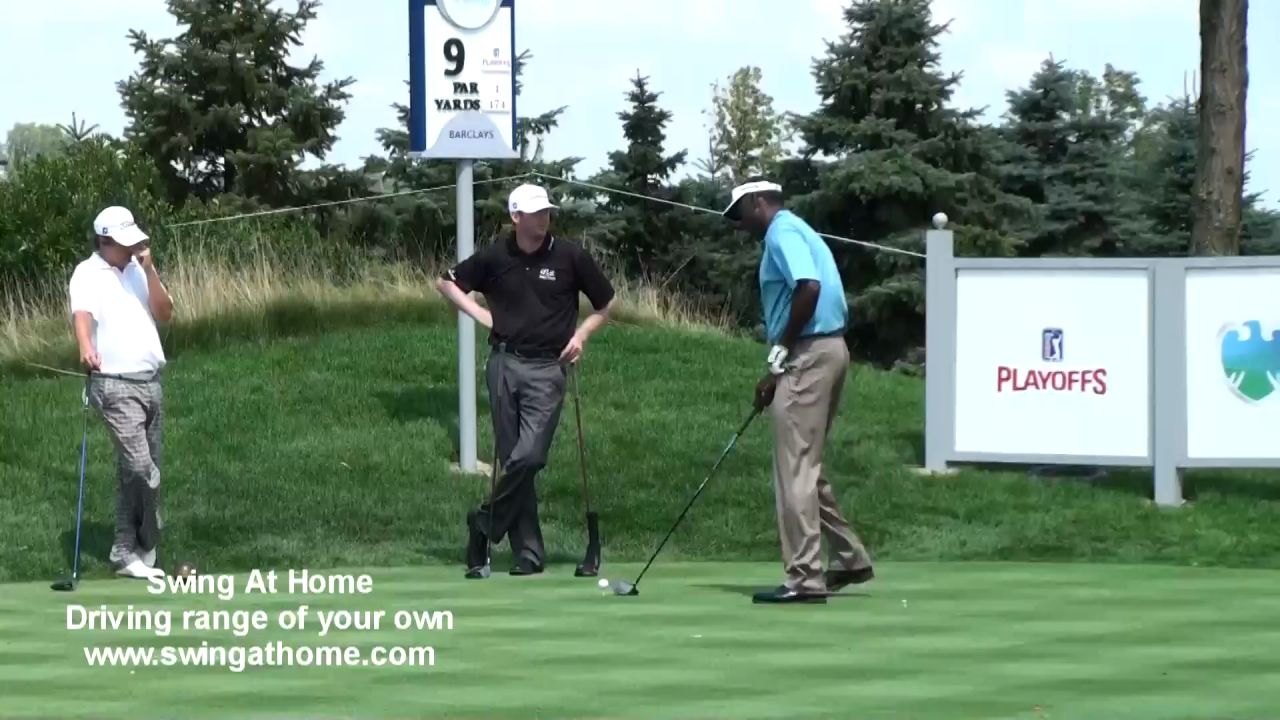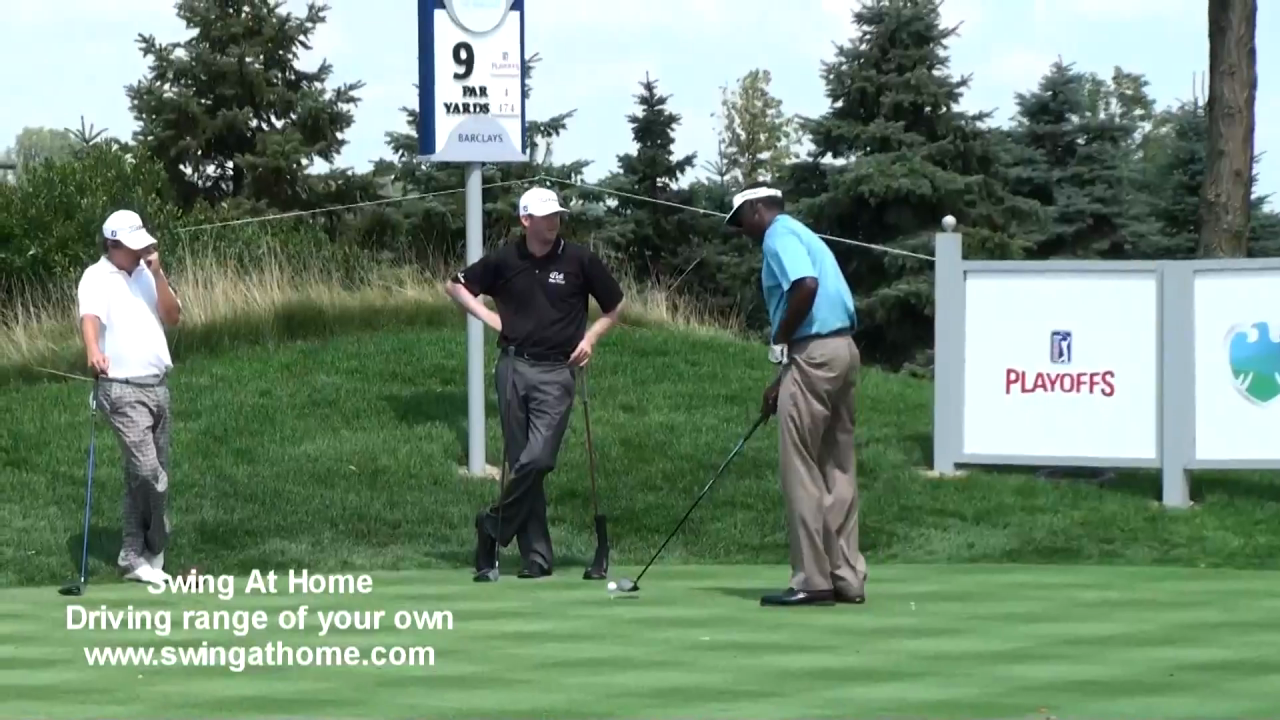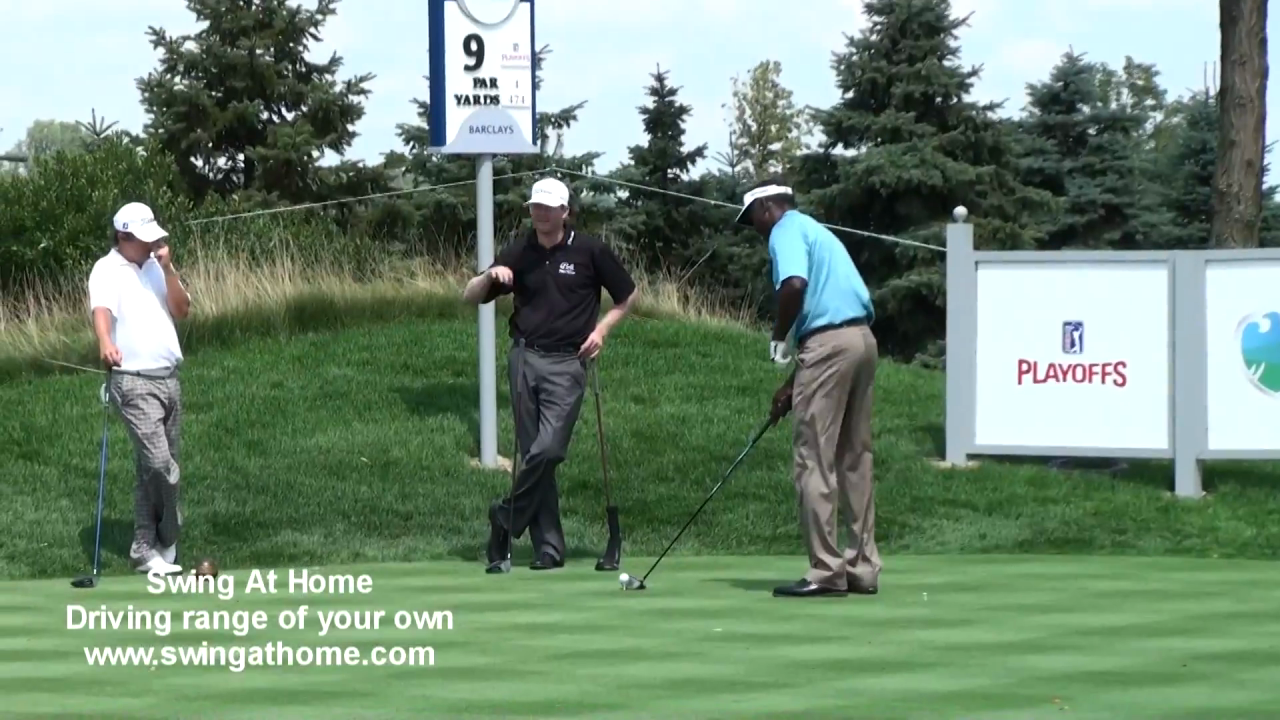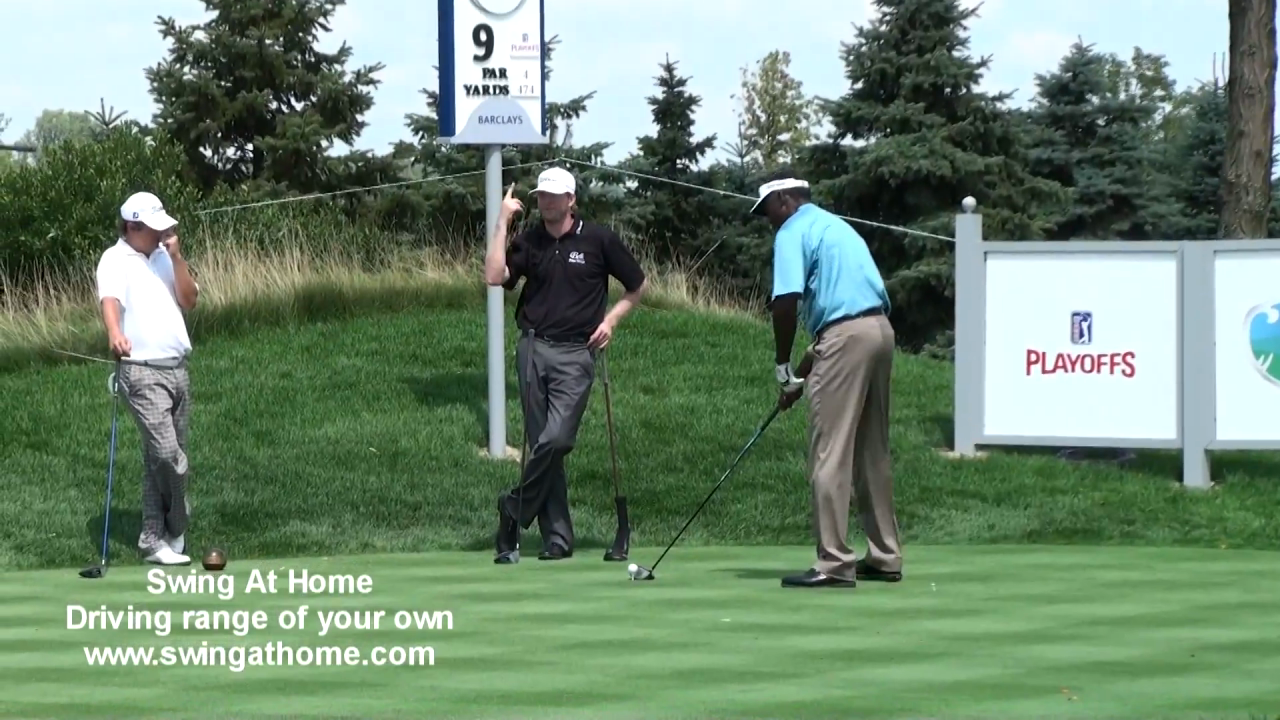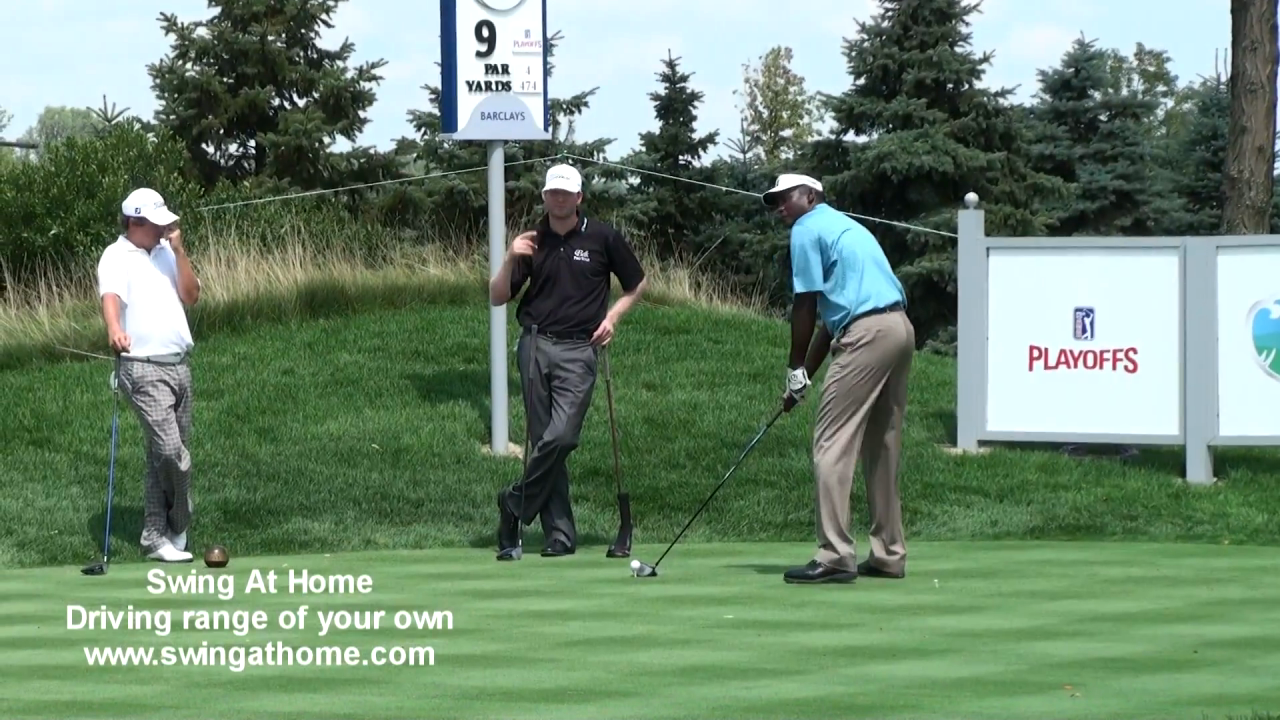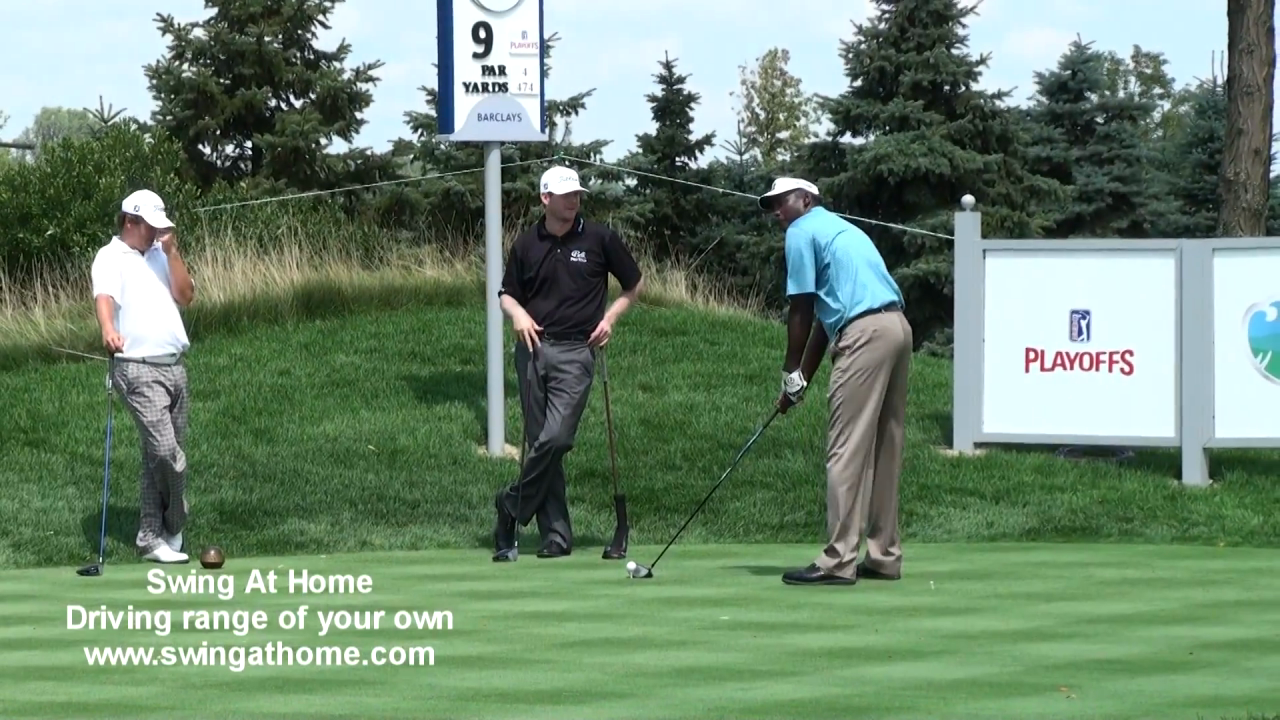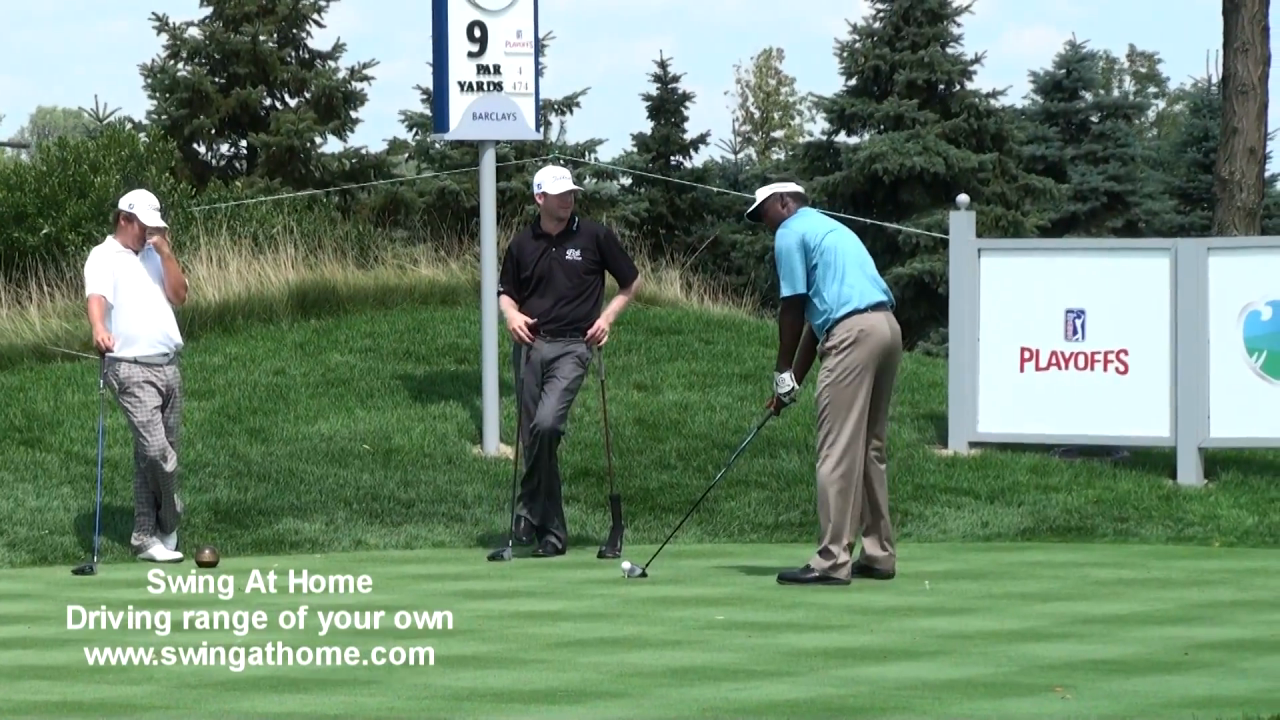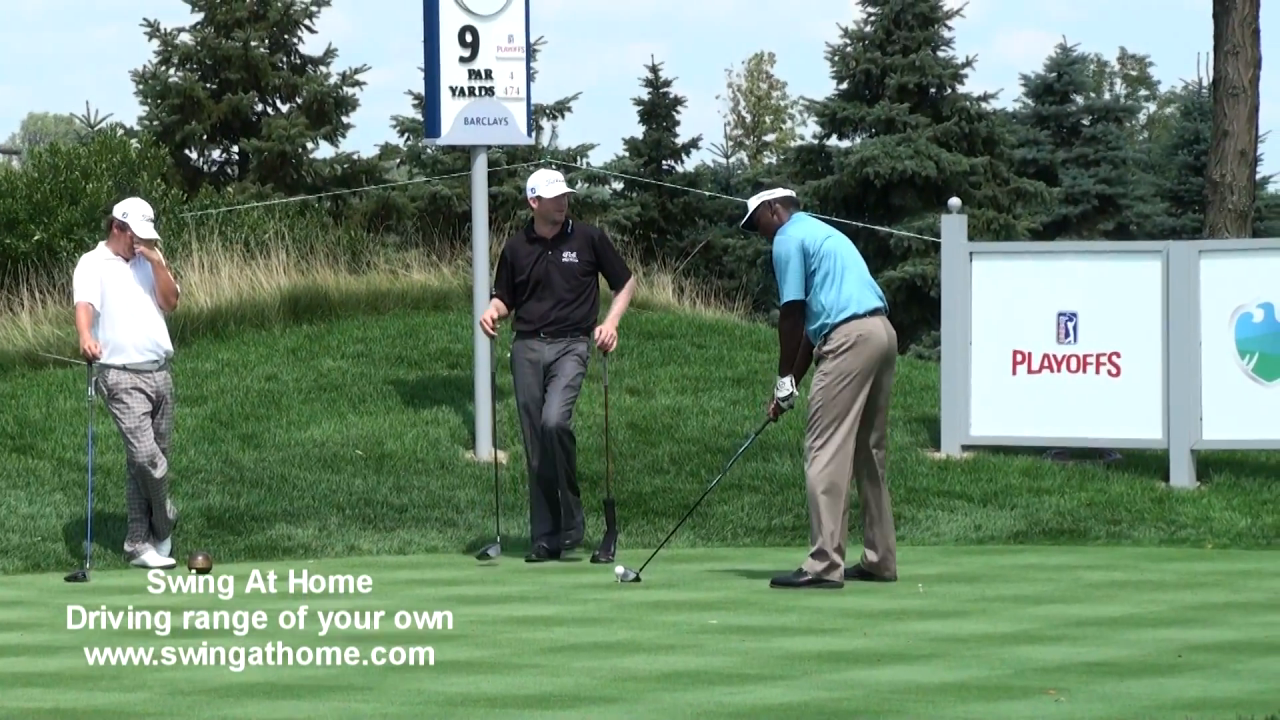
dt=0.3s
person 1, frame 1
right shoulder: (796, 232)
left elbow: (808, 287)
left wrist: (780, 348)
right wrist: (775, 372)
left hip: (809, 355)
right hip: (827, 350)
left knee: (794, 469)
right knee: (806, 467)
person 1, frame 2
right shoulder: (801, 234)
left elbow: (806, 285)
left wrist: (779, 341)
right wrist: (782, 381)
left hip: (814, 354)
right hip: (841, 349)
left knee: (800, 470)
right knee: (837, 471)
person 1, frame 3
right shoulder: (814, 231)
left elbow: (792, 287)
left wrist: (778, 341)
right wrist: (793, 384)
left hip: (830, 345)
right hip: (861, 340)
left knee: (815, 463)
right knee: (854, 460)
person 1, frame 4
right shoulder: (833, 225)
left elbow: (785, 302)
left wrist: (784, 366)
right wrist: (804, 371)
left hip: (847, 336)
right hip: (878, 329)
left knee: (829, 454)
right knee: (871, 449)
person 1, frame 5
right shoulder: (841, 226)
left elbow: (806, 306)
left wrist: (795, 371)
right wrist: (807, 374)
left hip: (868, 333)
right hip: (897, 328)
left knee: (832, 444)
right knee: (882, 447)
person 1, frame 6
right shoulder: (837, 229)
left elbow: (801, 310)
right elbow: (825, 316)
left wrist: (791, 373)
right wrist: (804, 379)
left hip: (866, 334)
right hip: (894, 328)
left knee: (847, 451)
right knee: (883, 450)
person 1, frame 7
right shoulder: (829, 228)
left elbow: (793, 309)
left wrist: (783, 374)
right wrist: (795, 378)
left hip: (854, 333)
right hip: (885, 327)
left knee: (838, 451)
right knee: (868, 446)
person 1, frame 8
right shoulder: (822, 233)
left elbow: (793, 314)
left wrist: (785, 379)
right wrist: (794, 379)
left hip: (851, 338)
right hip: (879, 332)
left knee: (826, 453)
right knee: (867, 452)
person 2, frame 1
left shoulder: (570, 256)
right shoulder: (494, 256)
left elbow: (605, 302)
right elbow: (447, 282)
left wrist: (581, 335)
right wrist: (480, 313)
left hip: (547, 368)
right hip: (504, 363)
left knee: (529, 456)
right knee: (511, 458)
left ankle: (484, 524)
right ankle: (528, 552)
person 2, frame 2
left shoulder: (580, 259)
right shoulder: (503, 259)
left elbow: (614, 305)
right elbow: (455, 284)
left wrist: (591, 337)
right wrist: (488, 315)
left hip: (556, 371)
right hip: (513, 367)
left knee: (538, 459)
right knee: (520, 462)
left ankle: (493, 525)
right ankle: (536, 555)
person 2, frame 3
left shoulder: (591, 249)
right shoulder: (518, 252)
left elbow: (627, 295)
right elbow: (471, 296)
left wrist: (602, 329)
right wrist: (492, 275)
left hip: (566, 362)
right hip: (525, 358)
left knee: (548, 449)
right knee: (533, 453)
left ankle: (506, 518)
right ankle: (549, 546)
person 2, frame 4
left shoulder: (599, 239)
right shoulder: (528, 241)
left elbow: (638, 284)
right elbow: (494, 278)
left wrist: (611, 320)
right wrist: (502, 225)
left hip: (576, 352)
right hip: (533, 348)
left knee: (557, 439)
right knee: (542, 443)
left ankle: (515, 507)
right ankle: (557, 537)
person 2, frame 5
left shoulder: (603, 236)
right shoulder: (531, 241)
left elbow: (637, 283)
right elbow: (497, 297)
left wrist: (613, 317)
right wrist: (511, 258)
left hip: (578, 349)
right hip: (535, 345)
left knee: (561, 436)
right knee: (544, 439)
left ankle: (516, 503)
right ankle: (560, 533)
person 2, frame 6
left shoulder: (600, 237)
right shoulder: (526, 243)
left elbow: (634, 283)
right elbow: (508, 294)
left wrist: (610, 317)
right wrist: (516, 312)
left hip: (575, 350)
right hip: (533, 348)
left knee: (556, 438)
right knee: (540, 441)
left ankle: (513, 503)
right ankle: (556, 534)
person 2, frame 7
left shoulder: (595, 235)
right shoulder: (521, 243)
left elbow: (630, 281)
right elbow: (507, 293)
left wrist: (606, 318)
right wrist: (511, 314)
left hip: (572, 345)
right hip: (530, 346)
left knee: (547, 423)
right knee: (533, 435)
left ankle: (528, 509)
right ankle: (551, 533)
person 2, frame 8
left shoulder: (589, 237)
right shoulder: (515, 247)
left elbow: (625, 282)
right elbow: (503, 297)
left wrist: (611, 321)
right wrist: (492, 310)
left hip: (570, 345)
right hip: (527, 347)
left knee: (555, 421)
right knee: (535, 444)
left ankle: (570, 508)
right ankle: (545, 537)
person 3, frame 1
left shoulder: (139, 269)
right shoulder: (88, 274)
left elbow: (164, 313)
right elbow: (82, 313)
left wrist: (149, 270)
right wrist: (86, 347)
left hip: (150, 381)
right hip: (115, 385)
left knee: (136, 469)
right knee: (140, 467)
left ankle: (127, 551)
right ankle: (144, 548)
person 3, frame 2
left shoulder: (148, 272)
right shoulder: (96, 277)
left elbow: (172, 317)
right elbow: (89, 316)
left wrist: (157, 274)
right wrist: (92, 350)
left hip: (158, 385)
right hip: (122, 389)
left knee: (144, 474)
right knee: (148, 472)
left ankle: (135, 555)
right ankle: (151, 552)
person 3, frame 3
left shoulder: (158, 266)
right shoulder: (107, 270)
left elbow: (181, 310)
right elbow: (101, 309)
left wrist: (167, 269)
right wrist: (106, 343)
left hip: (169, 377)
right hip: (134, 381)
left knee: (154, 465)
right knee: (160, 464)
left ankle: (147, 548)
right ankle: (165, 543)
person 3, frame 4
left shoulder: (165, 256)
right shoulder: (115, 260)
left elbow: (189, 300)
right elbow: (109, 300)
left wrist: (176, 258)
right wrist: (115, 333)
left hip: (177, 367)
right hip: (142, 371)
left knee: (162, 456)
right knee: (168, 454)
left ankle: (156, 538)
right ankle: (173, 532)
person 3, frame 5
left shoulder: (167, 252)
right shoulder: (116, 257)
left elbow: (191, 296)
right elbow: (110, 295)
left wrist: (179, 251)
right wrist: (114, 329)
left hip: (178, 364)
right hip: (143, 368)
left knee: (164, 453)
right knee: (169, 450)
left ankle: (157, 535)
right ankle: (177, 528)
person 3, frame 6
left shoulder: (160, 253)
right shoulder: (110, 257)
left elbow: (185, 296)
right elbow: (103, 297)
left wrist: (172, 252)
right wrist: (107, 329)
left hip: (174, 365)
right hip: (139, 369)
left knee: (160, 453)
right knee: (164, 451)
left ankle: (153, 536)
right ankle: (173, 526)
person 3, frame 7
left shoulder: (156, 253)
right shoulder: (103, 257)
left elbow: (179, 295)
right elbow: (96, 296)
left wrist: (166, 253)
right wrist: (99, 328)
left hip: (168, 365)
right hip: (132, 369)
left knee: (159, 451)
right knee: (155, 450)
left ankle: (147, 535)
right ankle: (169, 524)
person 3, frame 8
left shoulder: (150, 259)
right shoulder: (93, 264)
left elbow: (170, 302)
right elbow: (84, 304)
left wrist: (156, 262)
right wrist: (85, 336)
left hip: (159, 371)
right hip: (122, 376)
left knee: (153, 457)
right knee: (145, 456)
left ankle: (140, 542)
right ankle: (164, 527)
